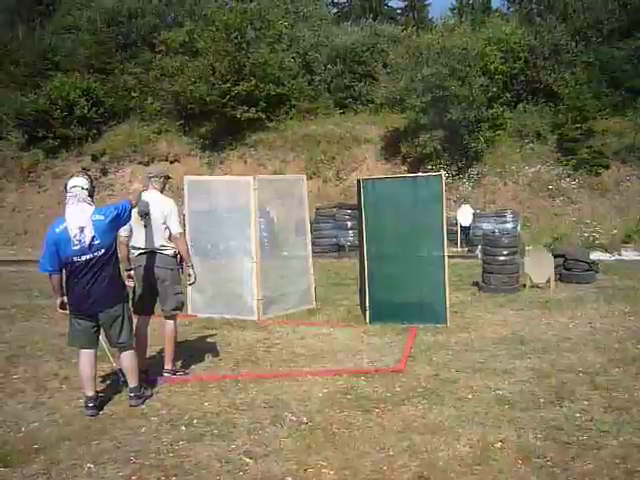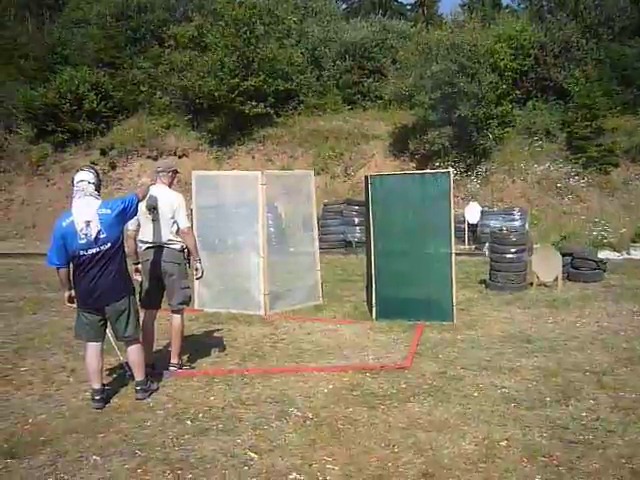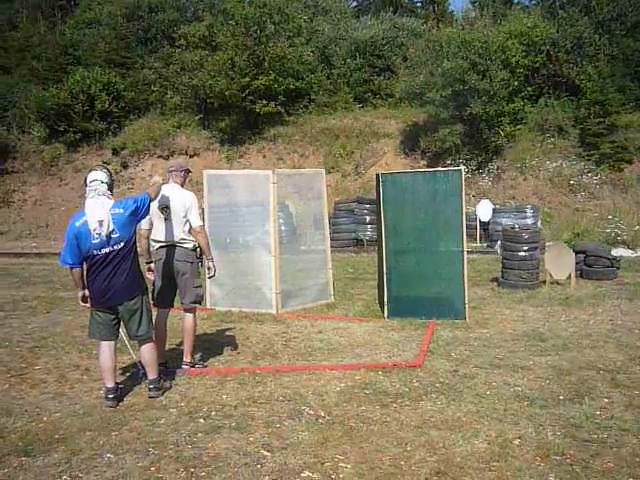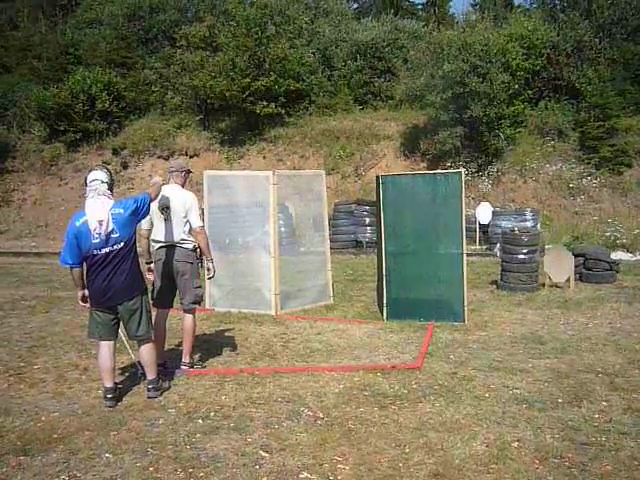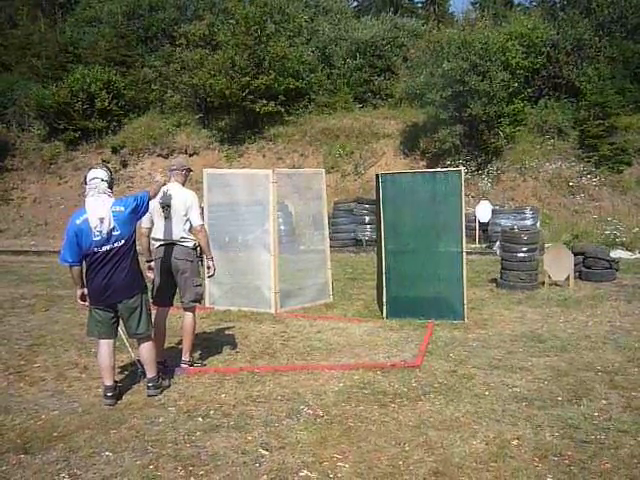
dt=0.5s
person 1, frame 1
left shoulder: (56, 229)
right shoulder: (107, 216)
left elbow: (54, 271)
right elbow: (131, 202)
left wrist: (59, 295)
right wrist: (137, 190)
left hip: (79, 301)
right hip: (112, 297)
left knee: (86, 349)
right knee: (125, 344)
left ankle: (91, 401)
right ankle: (135, 392)
person 1, frame 2
left shoulder: (63, 223)
right shoulder: (113, 210)
left elbow: (61, 265)
right elbow: (138, 196)
left wrist: (67, 289)
right wrist: (146, 184)
left hip: (87, 294)
right hip: (118, 290)
left knee: (93, 342)
right knee: (131, 338)
left ankle: (97, 393)
right ankle: (142, 385)
person 1, frame 3
left shoulder: (77, 222)
right shoulder: (125, 209)
left elbow: (74, 265)
right elbow: (150, 196)
left wrist: (81, 289)
right wrist: (157, 183)
left hip: (100, 294)
right hip: (131, 289)
left knee: (106, 341)
right knee: (144, 337)
left ankle: (111, 392)
right ankle: (155, 383)
person 1, frame 4
left shoulder: (77, 222)
right shoulder: (126, 209)
left elbow: (74, 264)
right elbow: (151, 196)
left wrist: (81, 289)
right wrist: (157, 183)
left hip: (99, 293)
right hip: (131, 289)
left knee: (105, 342)
right knee: (144, 337)
left ankle: (109, 392)
right ankle: (153, 384)
person 1, frame 5
left shoulder: (77, 220)
right shoulder: (126, 207)
left elbow: (74, 262)
right elbow: (150, 194)
left wrist: (80, 287)
right wrist: (159, 183)
left hip: (99, 292)
right hip: (131, 288)
left knee: (105, 340)
right knee: (143, 335)
left ankle: (109, 390)
right ankle: (153, 382)
person 2, frame 1
right shoulder: (166, 203)
left elbow: (123, 240)
right elbow: (177, 237)
left wrist: (127, 268)
right wrist: (189, 265)
left hip: (140, 262)
right hip: (164, 260)
left knee: (142, 317)
right knee: (170, 315)
left ankle: (141, 367)
right ankle: (169, 366)
person 2, frame 2
right shoulder: (175, 197)
left elbow: (131, 235)
right elbow: (185, 231)
left wrist: (135, 262)
right wrist: (197, 259)
left hip: (148, 256)
right hip: (171, 255)
left knee: (149, 311)
right knee: (176, 310)
left ankle: (147, 361)
right ankle: (175, 361)
person 2, frame 3
left shoulder: (152, 198)
right shoulder: (187, 196)
left elbow: (144, 234)
right elbow: (198, 230)
left wrist: (148, 261)
right wrist: (209, 259)
left hip: (161, 255)
right hip: (184, 254)
left knee: (162, 310)
right knee: (189, 309)
left ankle: (160, 359)
right ankle: (188, 359)
person 2, frame 4
left shoulder: (153, 198)
right shoulder: (187, 197)
left elbow: (144, 234)
right elbow: (198, 231)
left wrist: (148, 261)
right wrist: (209, 259)
left hip: (161, 255)
right hip: (184, 254)
left knee: (161, 310)
right knee: (189, 310)
left ankle: (159, 360)
right ankle: (186, 360)
person 2, frame 5
left shoulder: (153, 196)
right shoulder: (188, 195)
left elbow: (144, 232)
right elbow: (198, 230)
left wrist: (148, 260)
right wrist: (209, 258)
left hip: (161, 254)
right hip: (184, 253)
left knee: (161, 309)
right knee: (189, 308)
left ankle: (159, 358)
right ankle: (186, 358)
